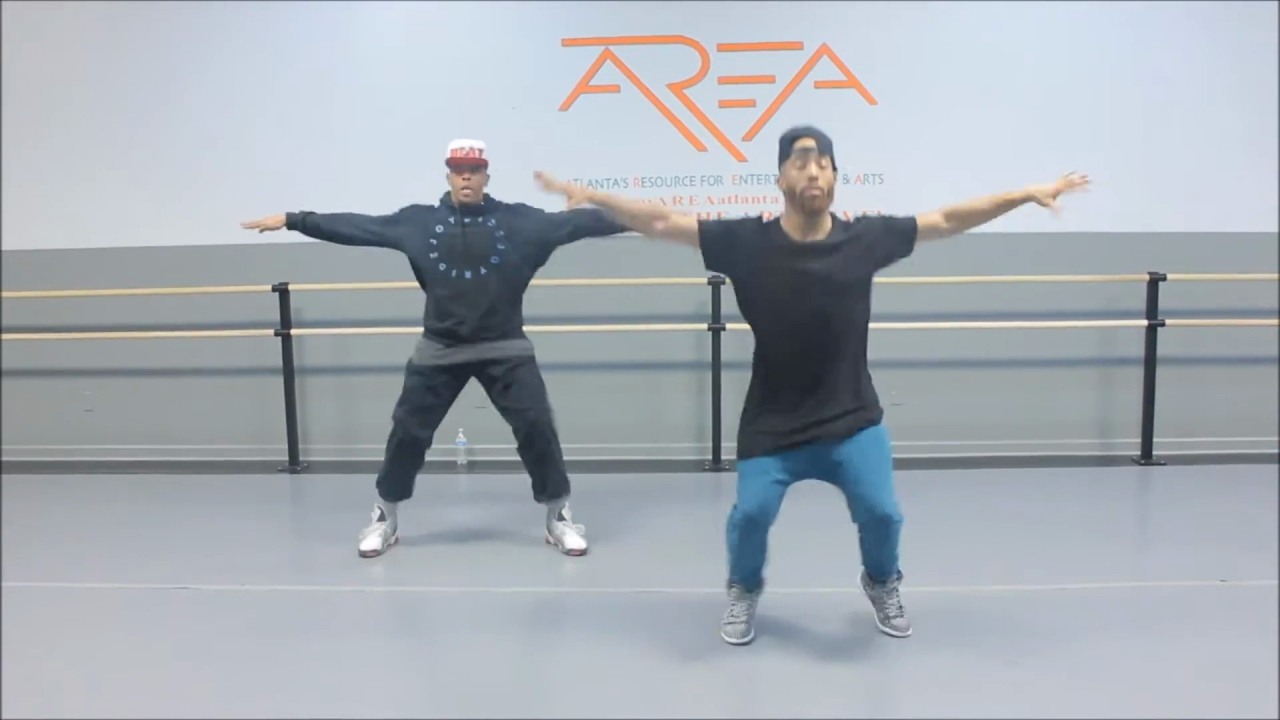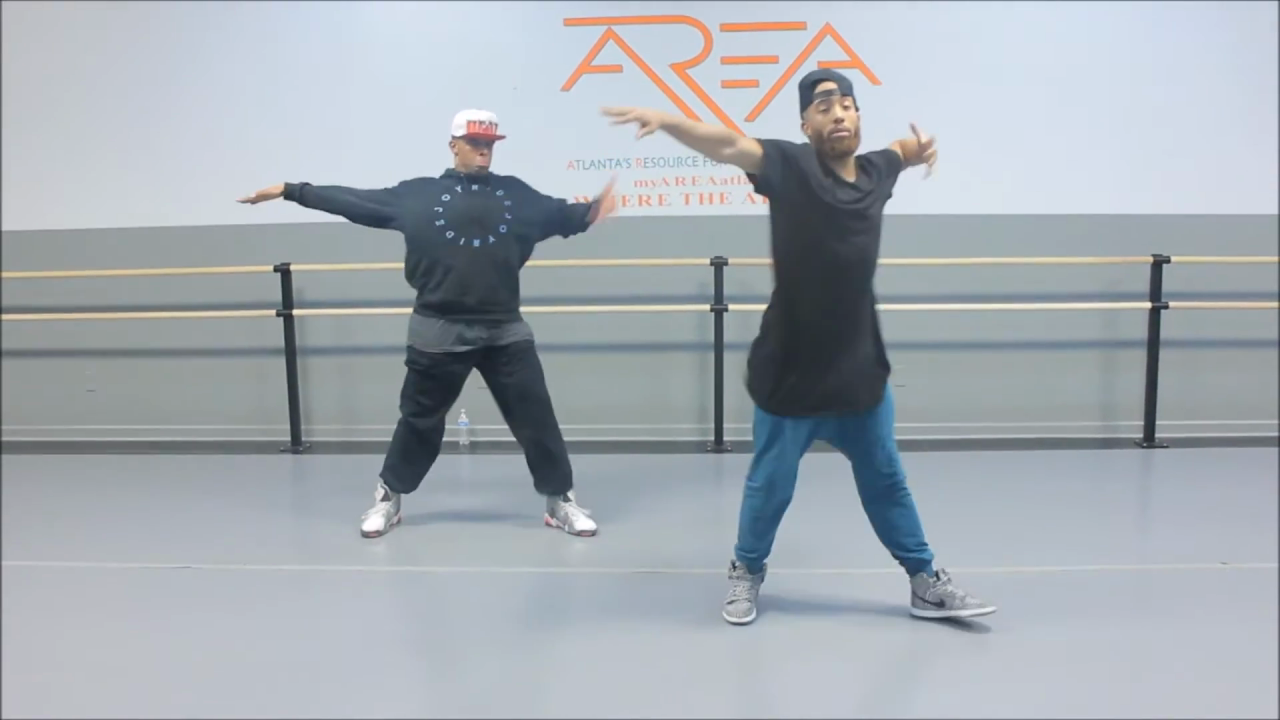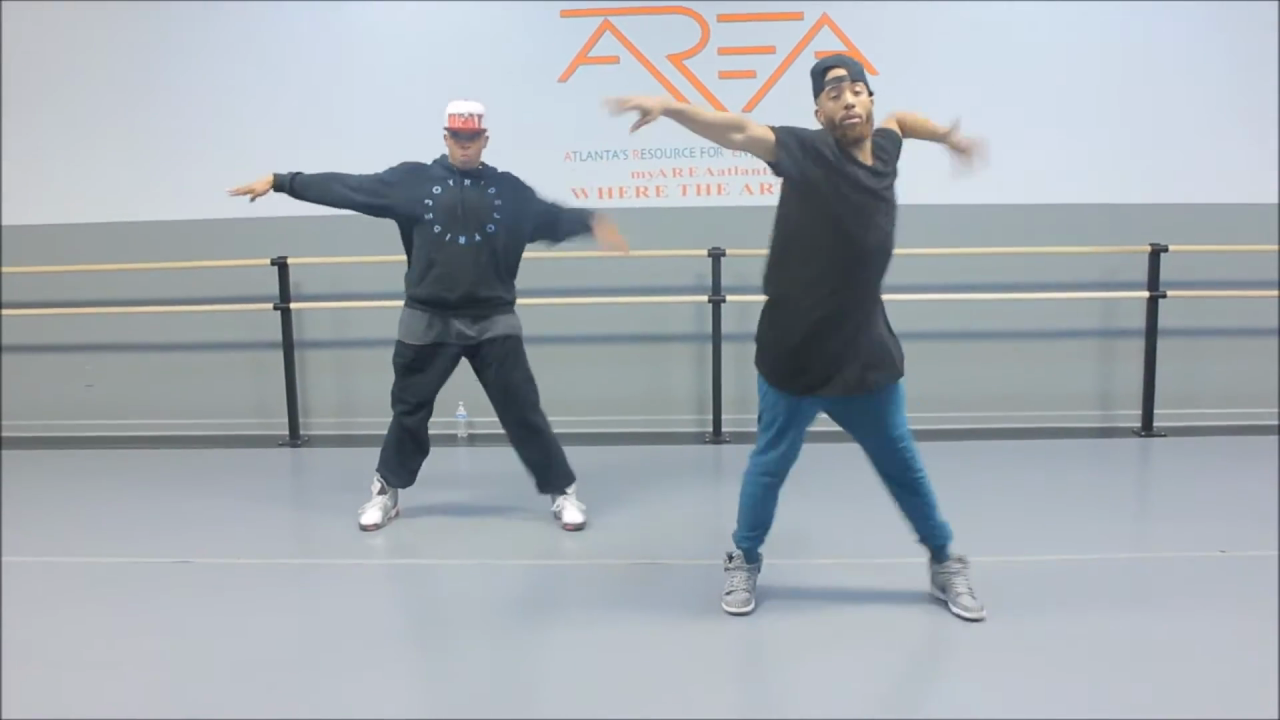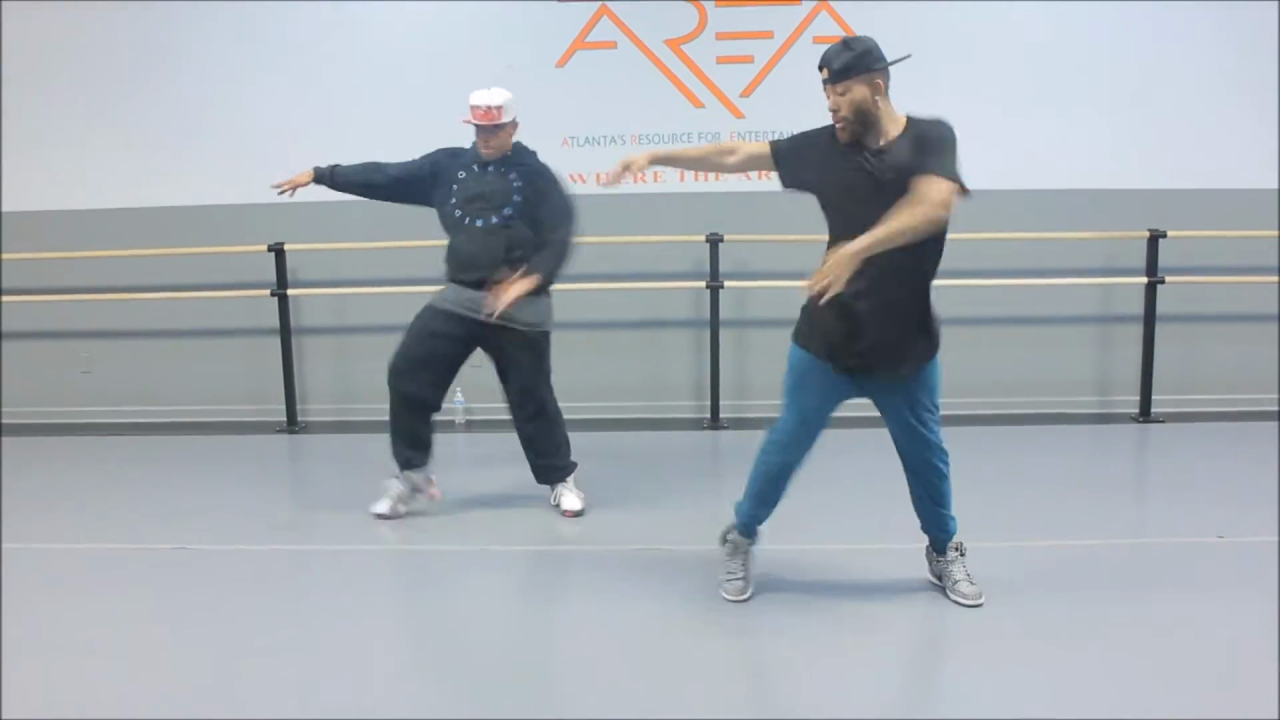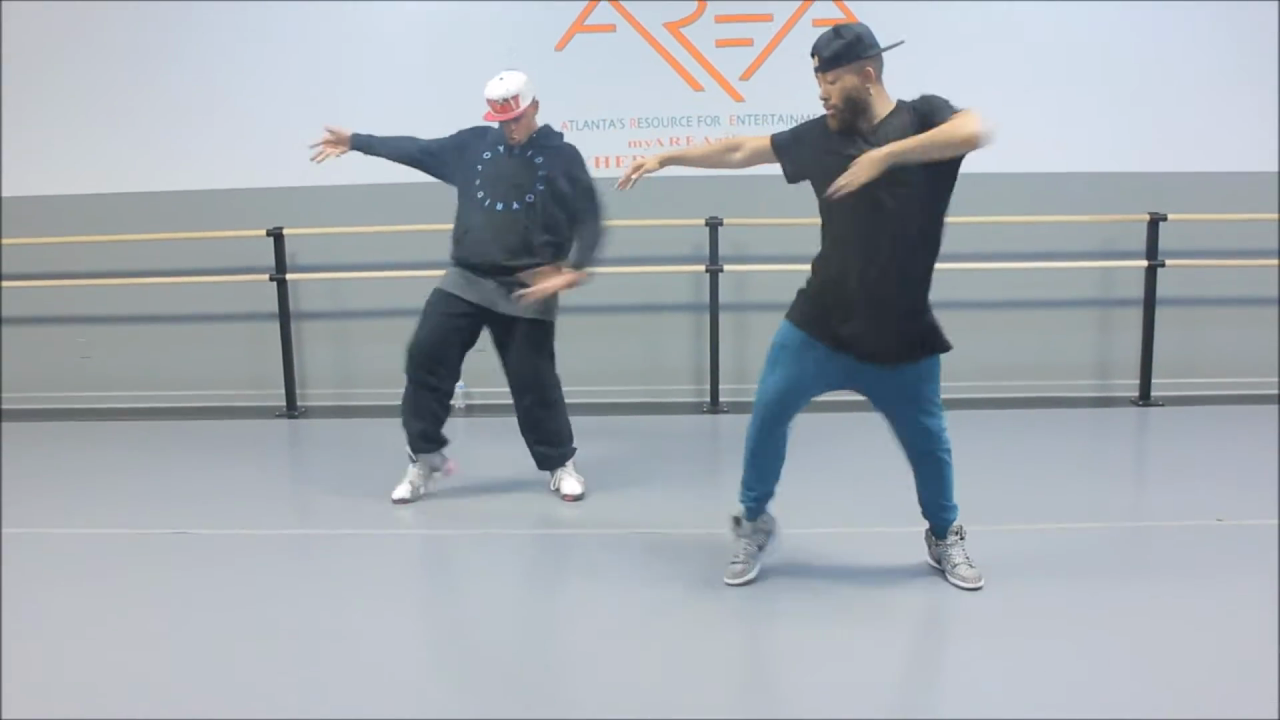
dt=0.4s
person 1, frame 1
left shoulder: (868, 238)
right shoulder: (746, 241)
left elbow: (947, 220)
right elbow: (663, 221)
left wrist: (1028, 194)
right wrist: (592, 196)
left hip: (851, 418)
right hip: (774, 421)
left knee: (882, 514)
right knee: (751, 514)
left ankle: (882, 584)
right ankle: (743, 592)
person 1, frame 2
left shoulder: (875, 169)
right shoulder: (789, 165)
left elbow: (909, 151)
right elbow: (726, 144)
left wrist: (920, 148)
right wrist: (664, 120)
left hip: (860, 368)
right hip: (790, 372)
left knee: (886, 482)
right knee: (770, 482)
left ankle: (925, 583)
right ankle: (746, 574)
person 1, frame 3
left shoulder: (883, 154)
right shoulder: (807, 151)
left elbow: (896, 123)
right elbow: (740, 131)
left wrist: (939, 132)
right wrist: (667, 107)
left hip: (867, 349)
right hip: (796, 353)
left knee: (901, 463)
right knee: (771, 462)
left ankle: (946, 565)
right ankle: (744, 562)
person 1, frame 4
left shoulder: (931, 137)
right shoulder: (822, 146)
left elbow: (934, 210)
right elbow: (736, 155)
left wrist: (857, 249)
right wrist: (657, 156)
left hip: (906, 335)
right hip: (830, 330)
left knee: (925, 451)
right knee: (791, 437)
left ankle: (944, 555)
right ankle: (739, 538)
person 1, frame 5
left shoulder: (925, 116)
right shoulder: (820, 135)
left elbow: (975, 131)
right elbow: (741, 150)
left wrist: (887, 152)
right wrist: (666, 158)
left hip: (900, 323)
right hip: (823, 313)
left knee: (927, 437)
right knee: (770, 409)
left ankle: (944, 539)
right ankle: (753, 522)
person 2, frame 1
left shoulder: (518, 219)
right shoulder: (419, 220)
left elbow: (574, 221)
right elbow: (357, 226)
right wrist: (292, 220)
left hip: (504, 346)
right hip: (440, 348)
left knee: (536, 425)
right knee: (409, 430)
left ankle: (558, 517)
right ankle: (384, 518)
person 2, frame 2
left shoulder: (515, 192)
right shoulder: (419, 193)
left elbow: (563, 216)
right elbow: (355, 201)
left wrist: (592, 210)
right wrist: (290, 191)
left hip: (504, 328)
right hip: (439, 328)
left knee: (535, 413)
right knee: (421, 418)
left ankle: (560, 502)
right ankle: (388, 499)
person 2, frame 3
left shoulder: (507, 188)
right shoulder: (413, 179)
left elbow: (553, 218)
right elbow: (344, 188)
left wrist: (593, 224)
right wrist: (279, 181)
left hip: (493, 321)
right hip: (428, 322)
left knee: (521, 407)
right knee: (409, 411)
left ankle: (561, 491)
right ankle: (386, 492)
person 2, frame 4
left shoulder: (535, 175)
right shoulder: (449, 164)
left elbow: (559, 239)
right elbow: (386, 178)
left wrist: (531, 279)
right wrist: (320, 174)
left hip: (520, 305)
right hip: (458, 297)
left knee: (531, 396)
right knee: (408, 374)
left ankle: (561, 480)
right ankle: (412, 475)
person 2, frame 5
left shoulder: (563, 157)
right shoulder: (476, 143)
left elbow: (588, 221)
right elbow: (421, 150)
left wrist: (575, 268)
right wrist: (358, 140)
left hip: (531, 289)
right hip: (465, 281)
left knee: (534, 382)
right knee: (426, 360)
left ankle: (560, 464)
right ankle: (426, 457)
